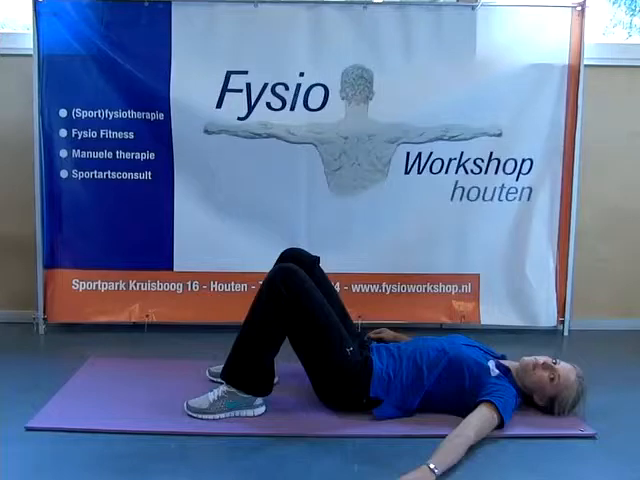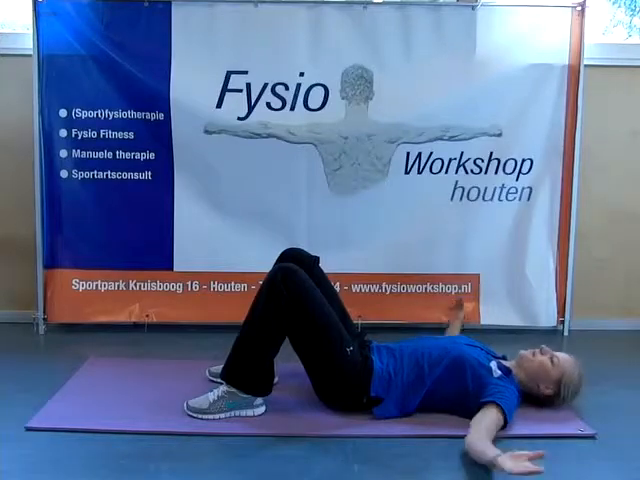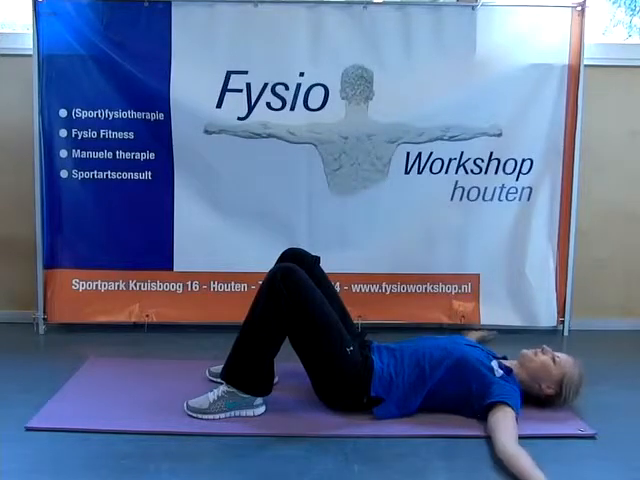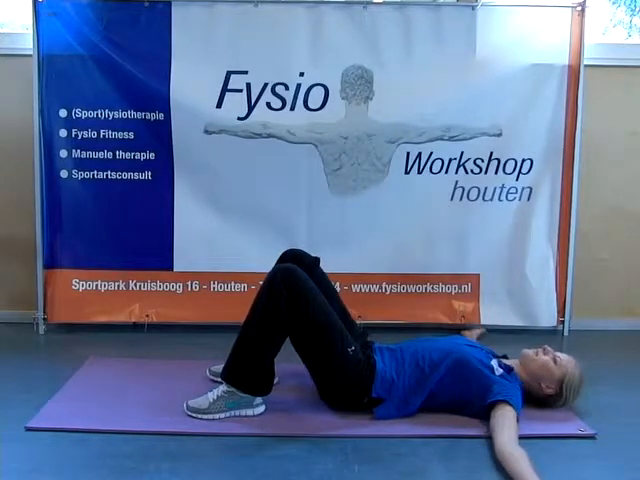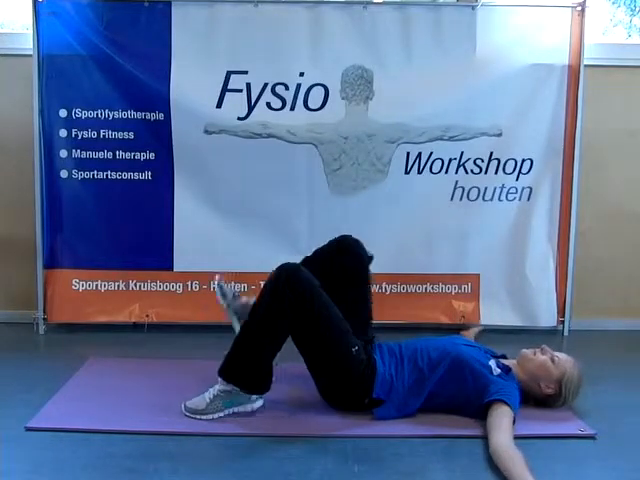
dt=0.4s
person 1, frame 1
left shoulder: (503, 392)
right shoulder: (495, 359)
left elbow: (467, 433)
right wrist: (400, 338)
left hip: (356, 382)
right hip: (366, 354)
left knee: (285, 280)
right knee: (295, 259)
left ankle: (243, 391)
right ankle: (251, 367)
person 1, frame 2
left shoulder: (503, 390)
right shoulder: (493, 359)
left elbow: (477, 442)
left wrist: (503, 459)
right wrist: (455, 322)
left hip: (356, 383)
right hip: (365, 355)
left knee: (285, 280)
right knee: (295, 259)
left ankle: (243, 392)
right ankle: (249, 367)
person 1, frame 3
left shoulder: (505, 390)
right shoulder: (494, 362)
left elbow: (506, 444)
right wrist: (469, 338)
left hip: (356, 382)
right hip: (364, 355)
left knee: (285, 279)
right knee: (296, 259)
left ankle: (242, 392)
right ankle: (250, 368)
person 1, frame 4
left shoulder: (506, 389)
right shoulder: (494, 360)
left elbow: (506, 444)
right wrist: (467, 338)
left hip: (358, 382)
right hip: (367, 355)
left knee: (285, 281)
right knee: (295, 260)
left ankle: (242, 391)
right ankle: (250, 365)
person 1, frame 5
left shoulder: (504, 388)
right shoulder: (494, 361)
left elbow: (501, 443)
right wrist: (468, 334)
left hip: (357, 382)
right hip: (369, 357)
left knee: (291, 282)
right knee: (348, 249)
left ankle: (241, 387)
right ankle: (255, 314)
person 2, frame 1
left shoulder: (324, 132)
right shoulder: (390, 132)
left elbow: (268, 130)
right elbow: (443, 132)
left wrist: (220, 127)
right wrist: (486, 130)
person 2, frame 2
left shoulder: (324, 132)
right shoulder: (389, 131)
left elbow: (268, 129)
right elbow: (443, 131)
left wrist: (219, 127)
right wrist: (487, 130)
person 2, frame 3
left shoulder: (324, 132)
right shoulder: (389, 132)
left elbow: (268, 129)
right elbow: (443, 132)
left wrist: (220, 127)
right wrist: (487, 130)
person 2, frame 4
left shoulder: (324, 132)
right shoulder: (390, 131)
left elbow: (267, 130)
right elbow: (444, 131)
left wrist: (220, 127)
right wrist: (486, 130)
person 2, frame 5
left shoulder: (323, 133)
right shoulder: (390, 132)
left elbow: (268, 129)
right elbow: (443, 132)
left wrist: (220, 127)
right wrist: (486, 130)
